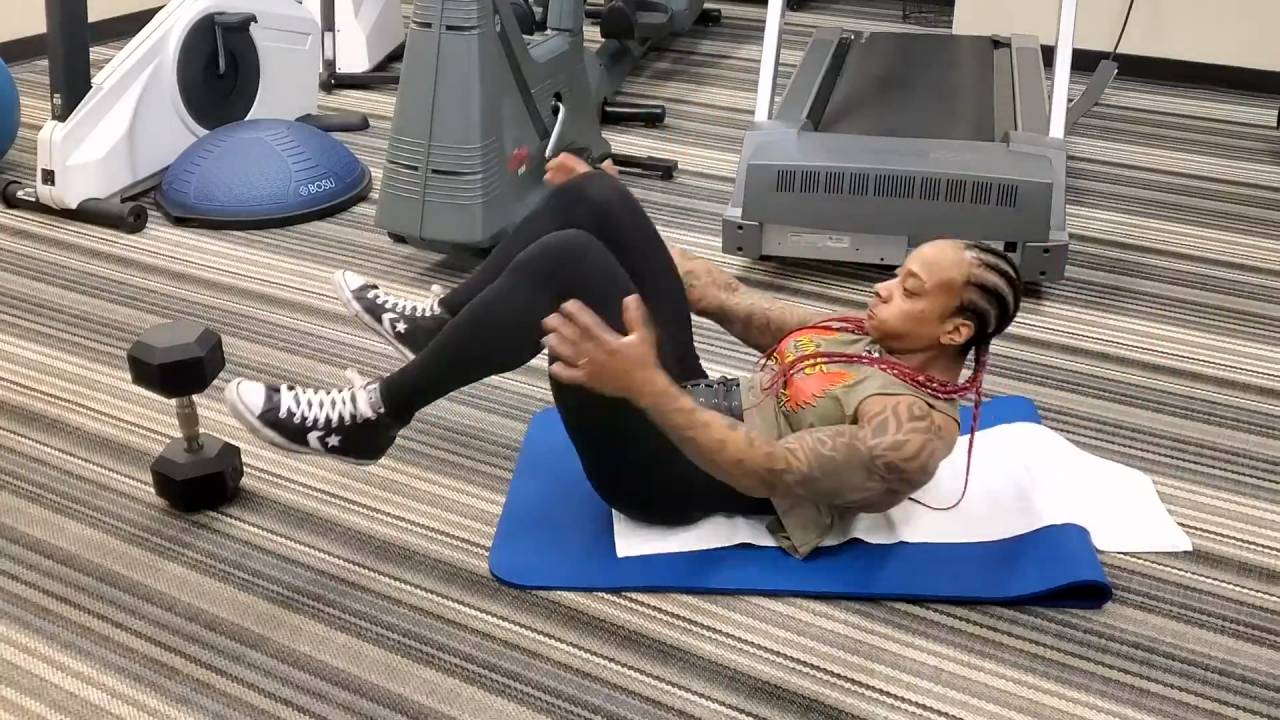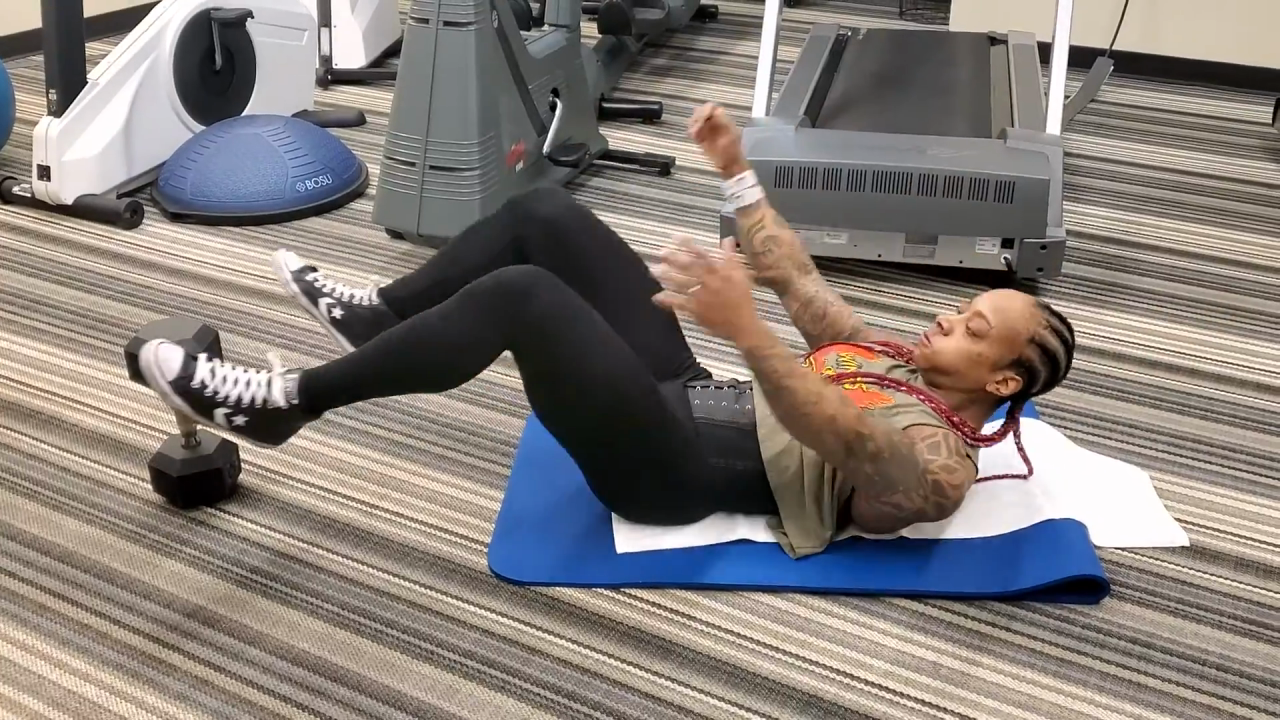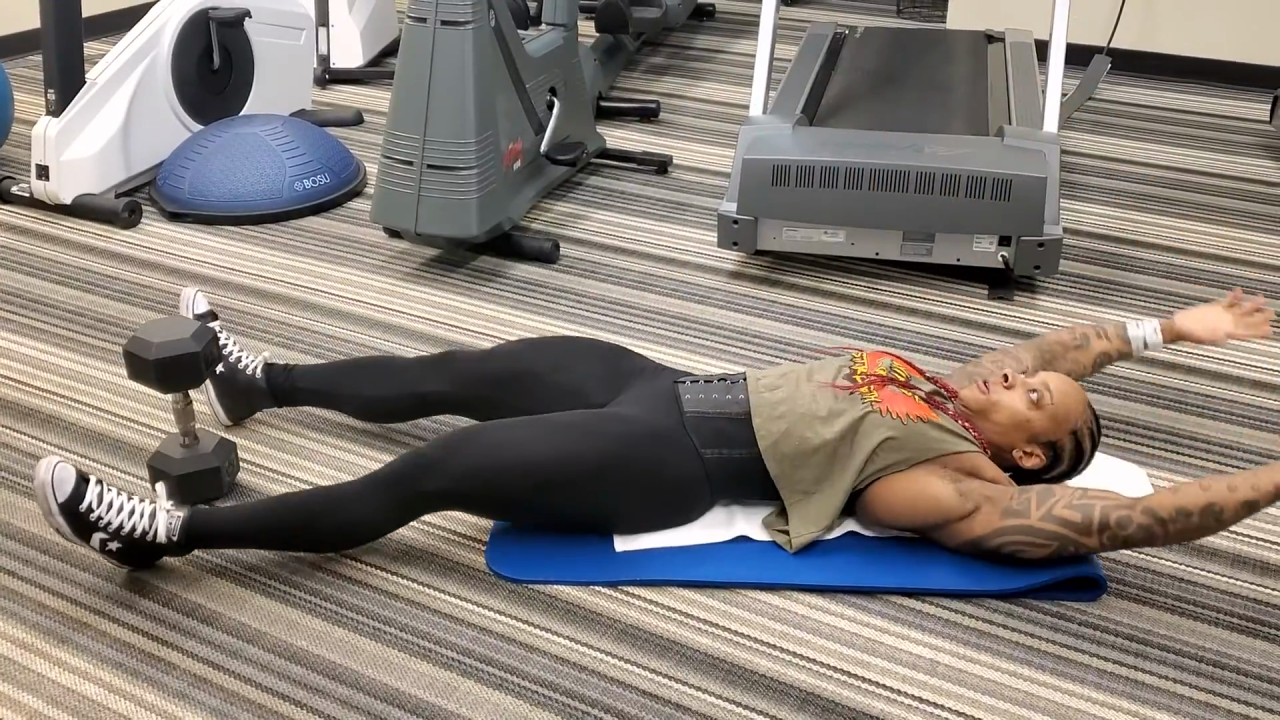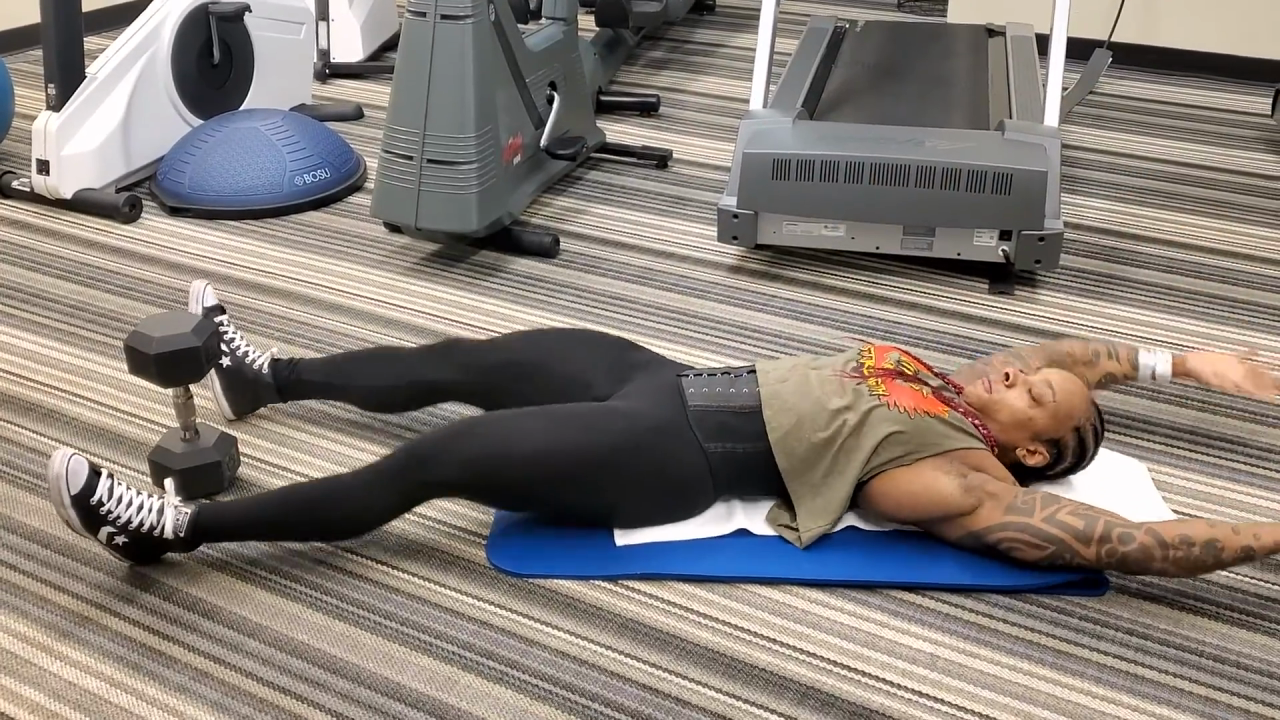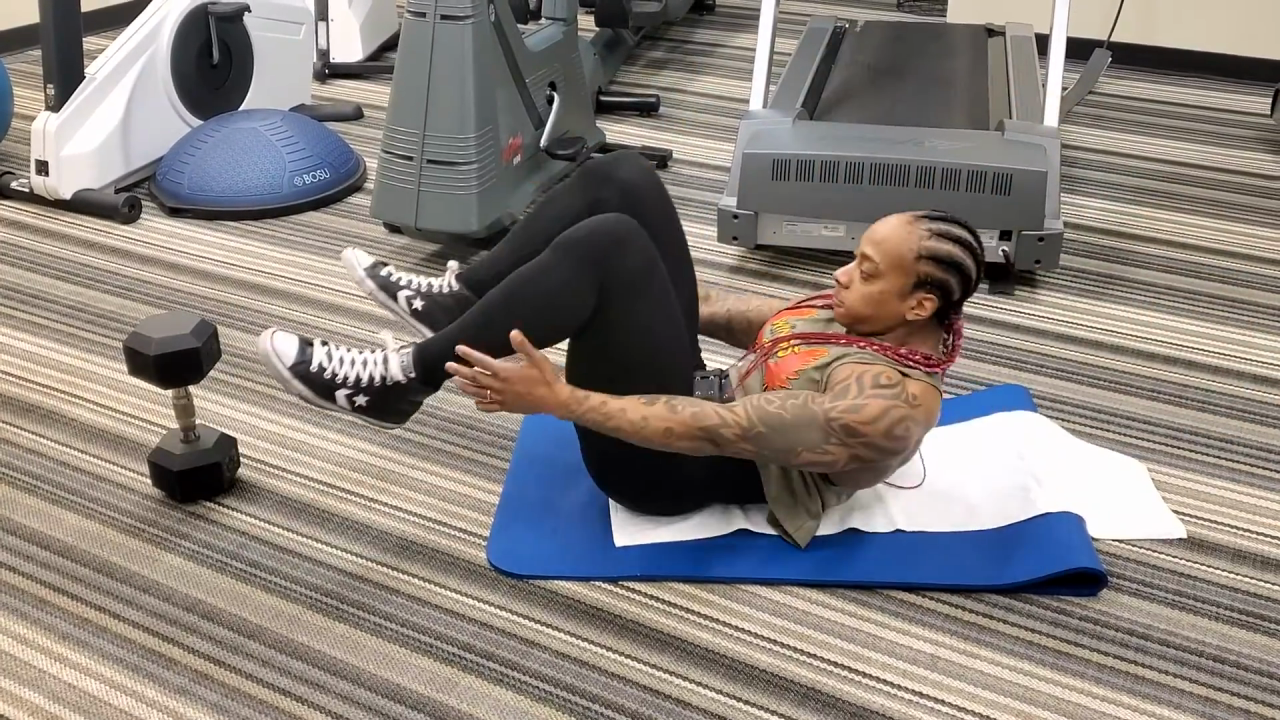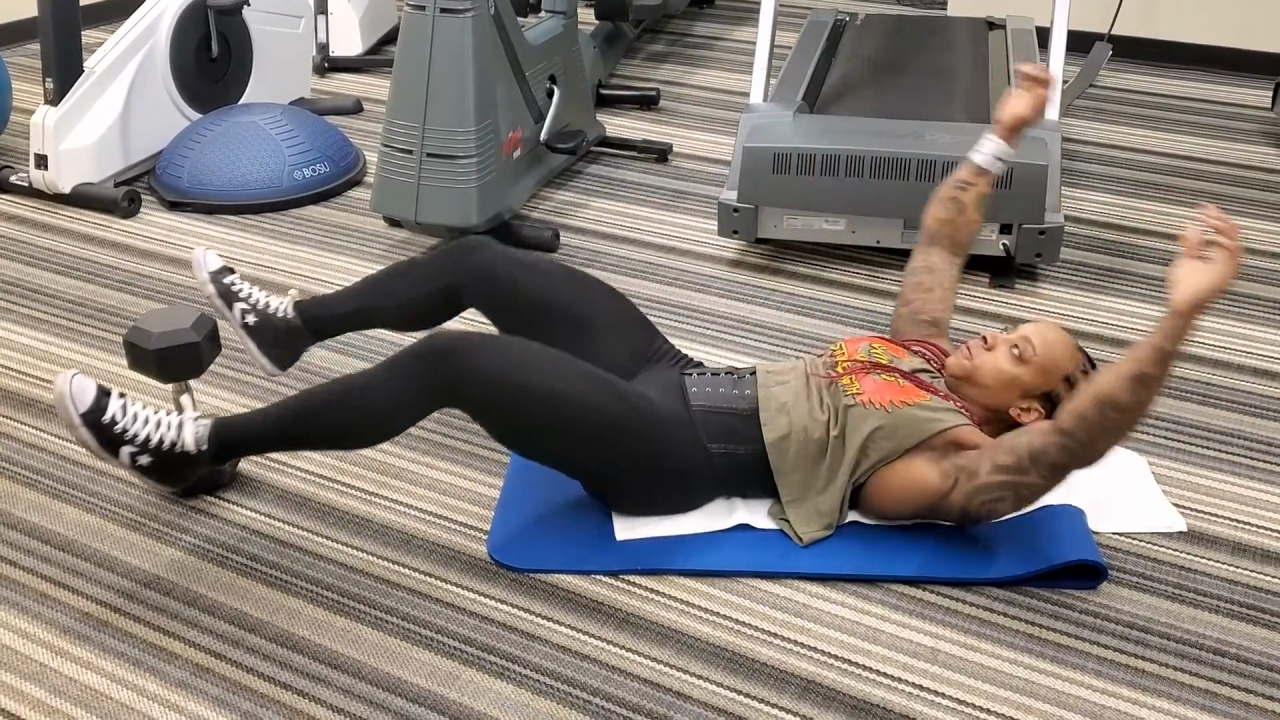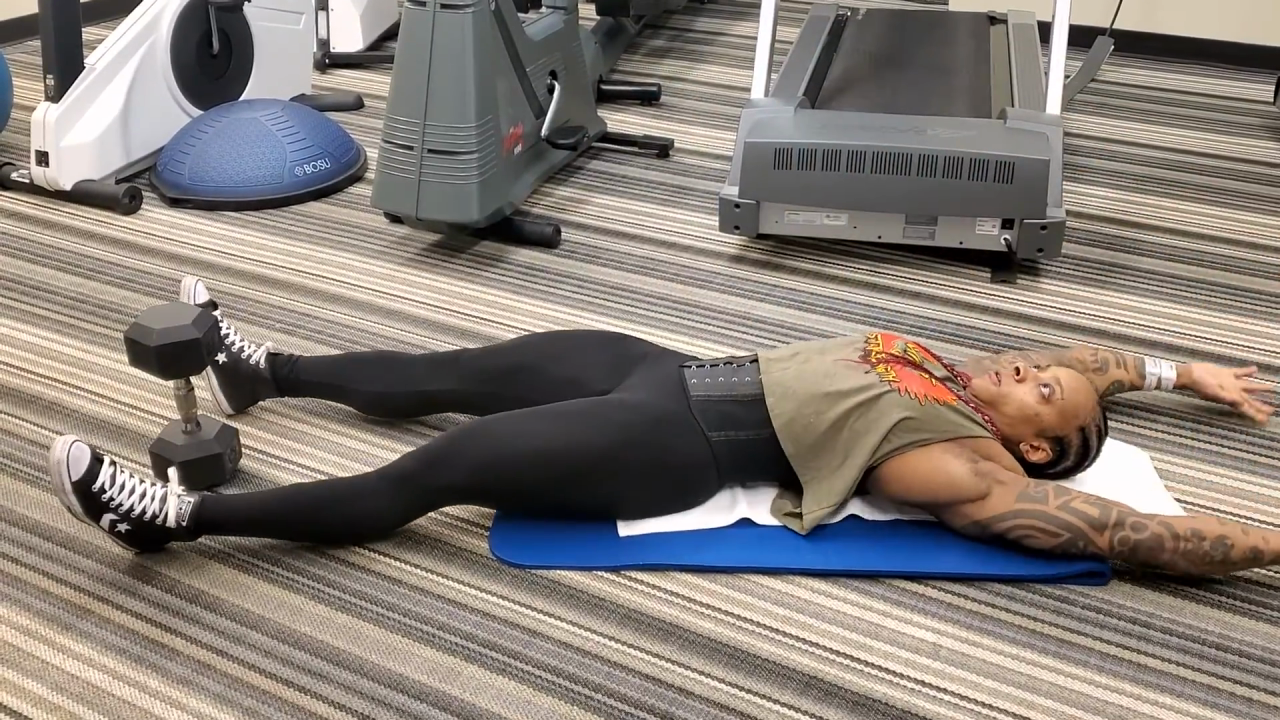
dt=0.7s
person 1, frame 1
left shoulder: (911, 433)
right shoulder: (878, 337)
left elbow: (762, 471)
right elbow: (715, 292)
left wrist: (642, 385)
right wrist: (605, 207)
left hip: (664, 472)
right hip: (691, 401)
left knee: (562, 262)
right knee: (595, 202)
left ankle: (370, 413)
right ankle: (433, 322)
person 1, frame 2
left shoulder: (934, 471)
right shoulder: (913, 361)
left elbow: (821, 433)
right elbow: (796, 277)
left wrist: (746, 332)
right wrist: (737, 175)
left hip: (675, 468)
right hip: (686, 397)
left knee: (518, 296)
right knee: (544, 213)
left ankle: (293, 397)
right ankle: (373, 318)
person 1, frame 3
left shoulder: (973, 491)
right shoulder: (959, 398)
left elbow: (1126, 517)
right elbow: (1048, 344)
right wrist: (1170, 324)
left hip: (667, 467)
right hip: (669, 390)
left knee: (421, 476)
right knee: (453, 374)
left ankle: (167, 532)
right ankle: (257, 379)
person 1, frame 4
left shoulder: (975, 485)
right shoulder: (963, 391)
left elbow: (1139, 542)
right elbow: (1061, 352)
right wrist: (1180, 360)
left hip: (667, 460)
right hip: (673, 384)
left knee: (430, 461)
right knee: (456, 365)
left ankle: (176, 524)
right ankle: (260, 372)
person 1, frame 5
left shoulder: (885, 408)
right shoulder: (861, 317)
left elbow: (719, 432)
right elbow: (706, 304)
left wrist: (560, 399)
left hip: (665, 469)
left knee: (606, 241)
right knee: (623, 176)
left ankle: (401, 376)
right ankle: (452, 297)
person 1, frame 6
left shoulder: (964, 469)
right shoulder: (926, 358)
left elbow: (1075, 435)
right elbow: (938, 238)
left wrist: (1178, 315)
right wrist: (999, 140)
left hip: (669, 454)
right hip: (672, 371)
left knee: (444, 364)
right knee: (472, 264)
left ankle: (195, 446)
right ankle: (286, 325)
person 1, frame 7
left shoulder: (982, 472)
right shoulder: (964, 381)
left elbow: (1124, 528)
right elbow: (1076, 350)
left hip: (676, 448)
right hip: (675, 373)
left knee: (434, 471)
right knee: (450, 374)
left ankle: (175, 515)
right ankle: (258, 367)
